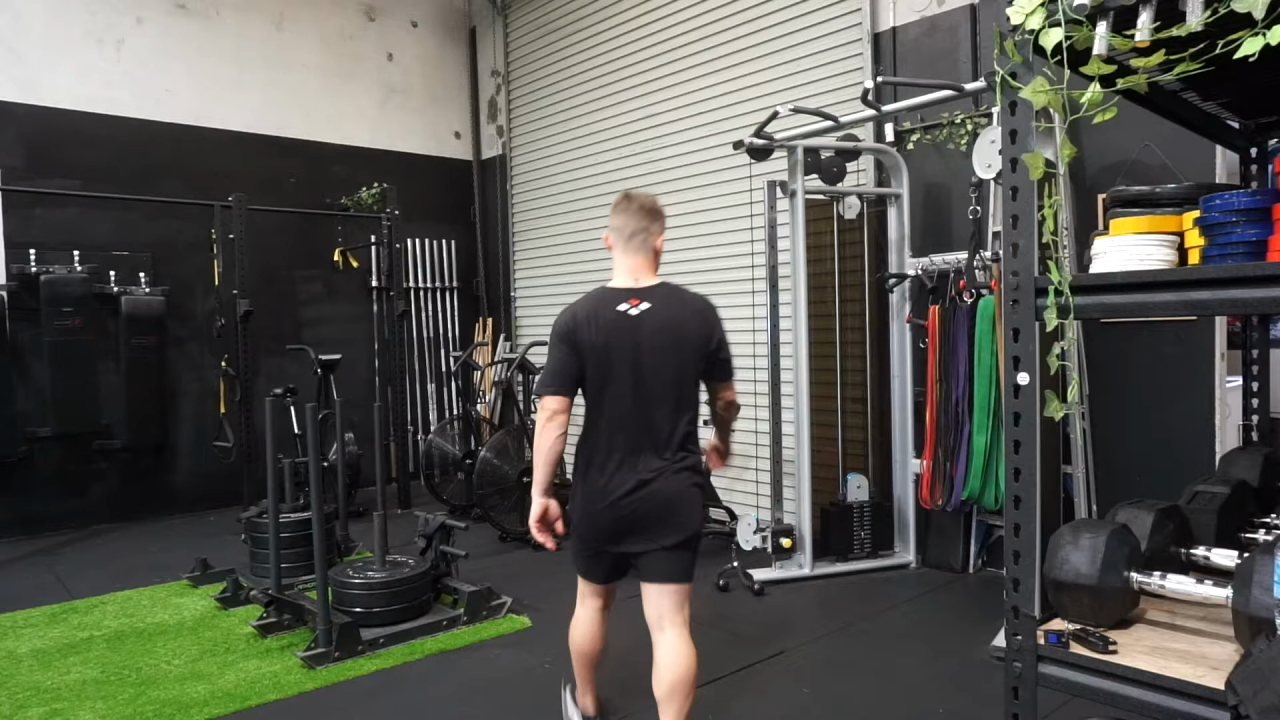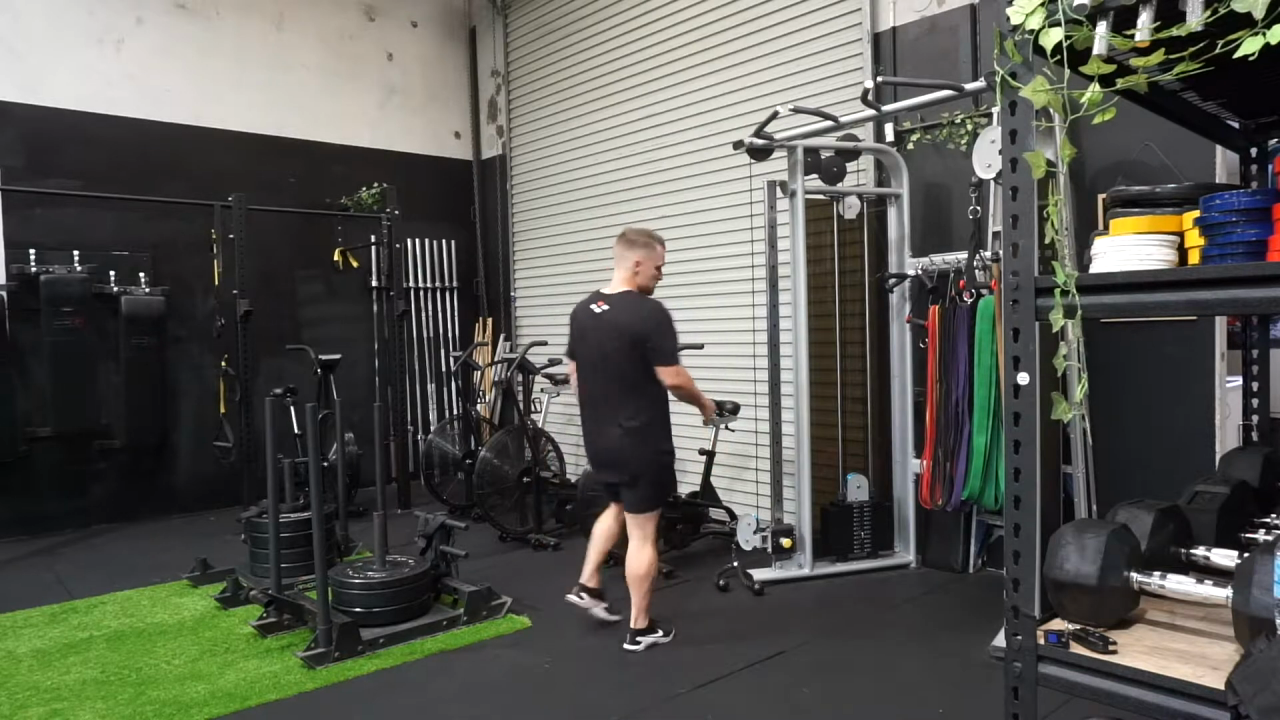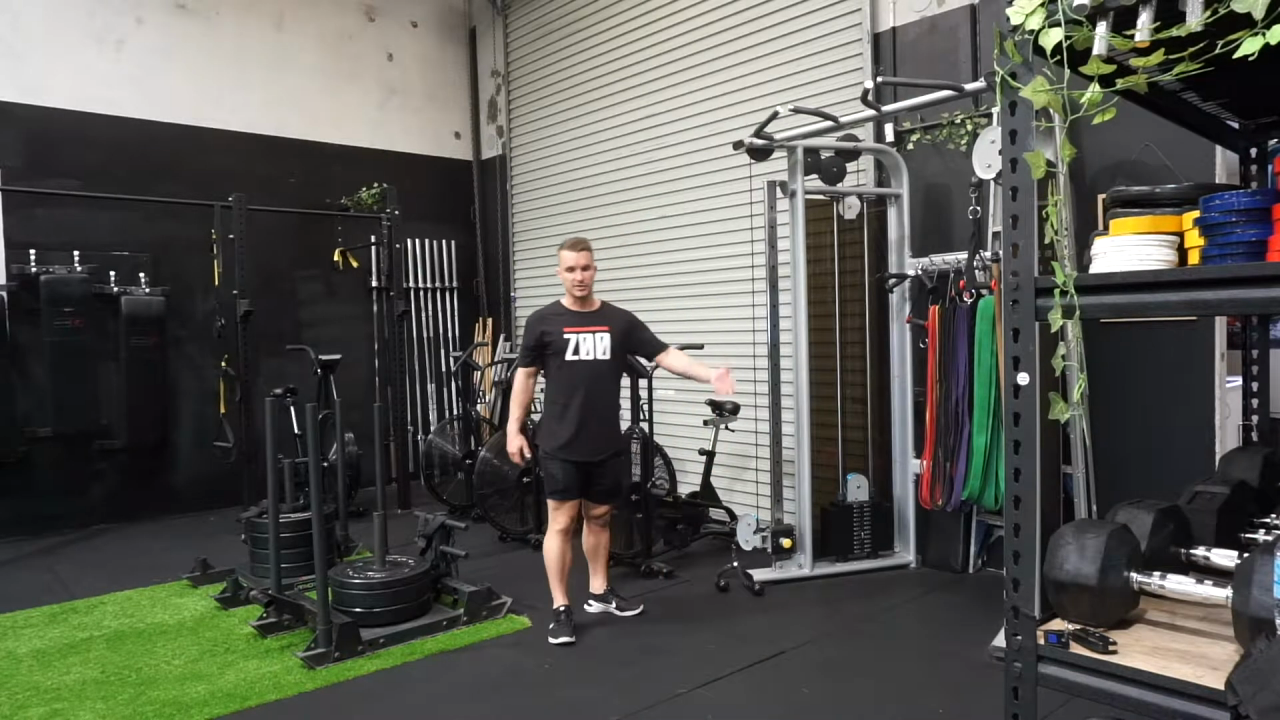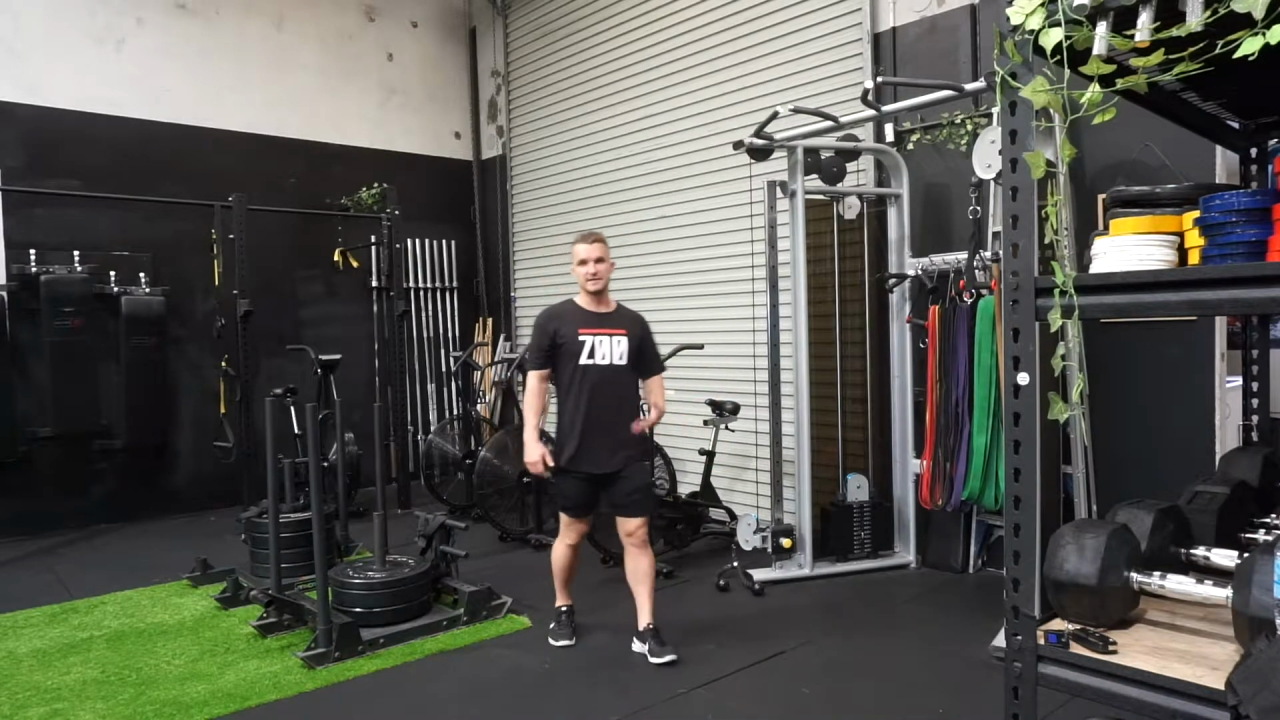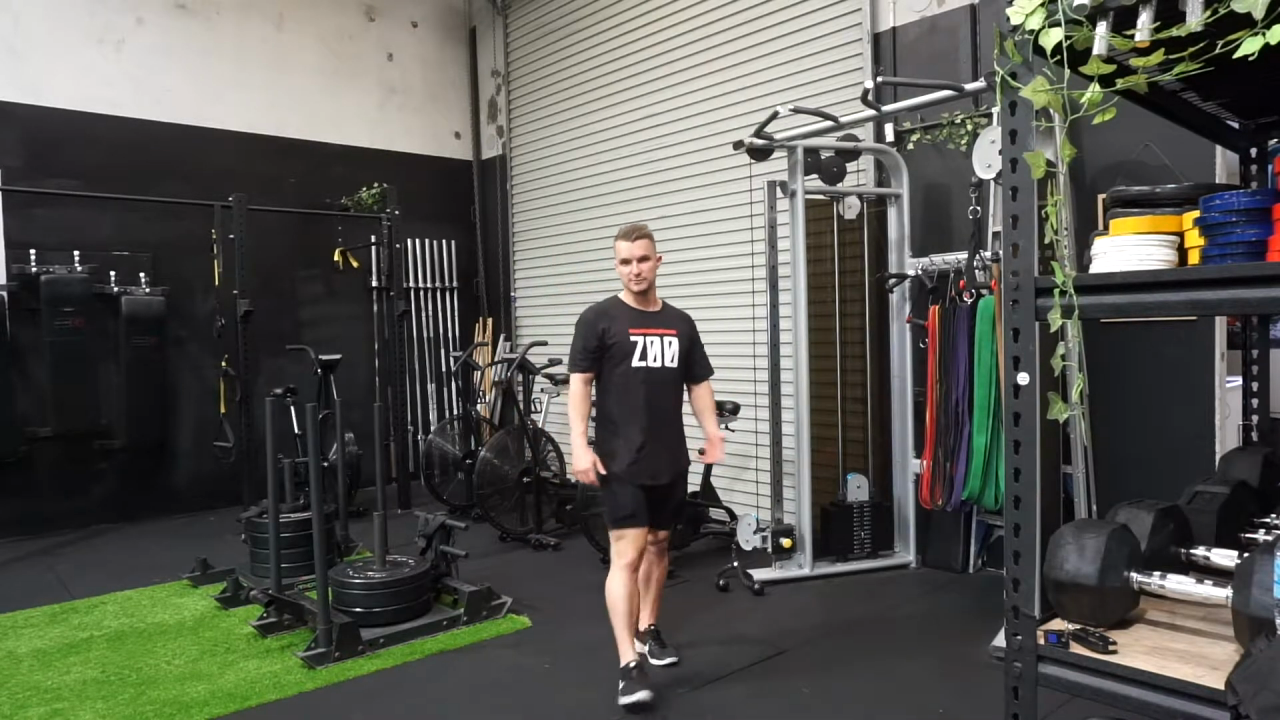
dt=1s
person 1, frame 1
left shoulder: (578, 317)
right shoulder: (697, 312)
left elbow: (553, 412)
right elbow: (726, 398)
left wrist: (541, 491)
right wrist: (723, 442)
left hip: (601, 496)
right hip: (674, 496)
left knee: (592, 600)
right knee: (670, 622)
person 1, frame 2
left shoulder: (584, 310)
right shoulder: (648, 312)
left elbow: (574, 370)
right elbow: (672, 377)
right wrist: (702, 402)
left hip: (599, 437)
right hip: (640, 442)
left knee: (619, 509)
right knee: (642, 534)
left ankle: (587, 583)
right ankle: (640, 627)
person 1, frame 3
left shoulder: (620, 320)
right shoulder: (543, 321)
left elbow: (664, 355)
right elbow: (525, 376)
left wrist: (708, 374)
right wrist: (514, 428)
left hip: (607, 443)
right hip: (560, 444)
left knee: (599, 517)
right knee: (561, 522)
left ankle: (600, 593)
right ankle: (560, 609)
person 1, frame 4
left shoulder: (633, 323)
right shoulder: (555, 320)
left elbow: (654, 377)
right elbow: (537, 381)
left wrist: (655, 410)
right wrist: (531, 439)
left hip: (628, 453)
right hip: (575, 453)
left knee: (637, 536)
right knee: (572, 535)
left ankle: (645, 629)
right ankle: (564, 608)
person 1, frame 5
left shoulder: (680, 322)
right shoulder: (598, 318)
left elbow: (698, 382)
right elbow: (580, 383)
left wrist: (712, 433)
right wrist: (579, 445)
left hip: (670, 460)
right hip: (621, 461)
left knee: (658, 543)
right knee: (626, 556)
left ankle: (647, 628)
right ankle: (629, 667)
